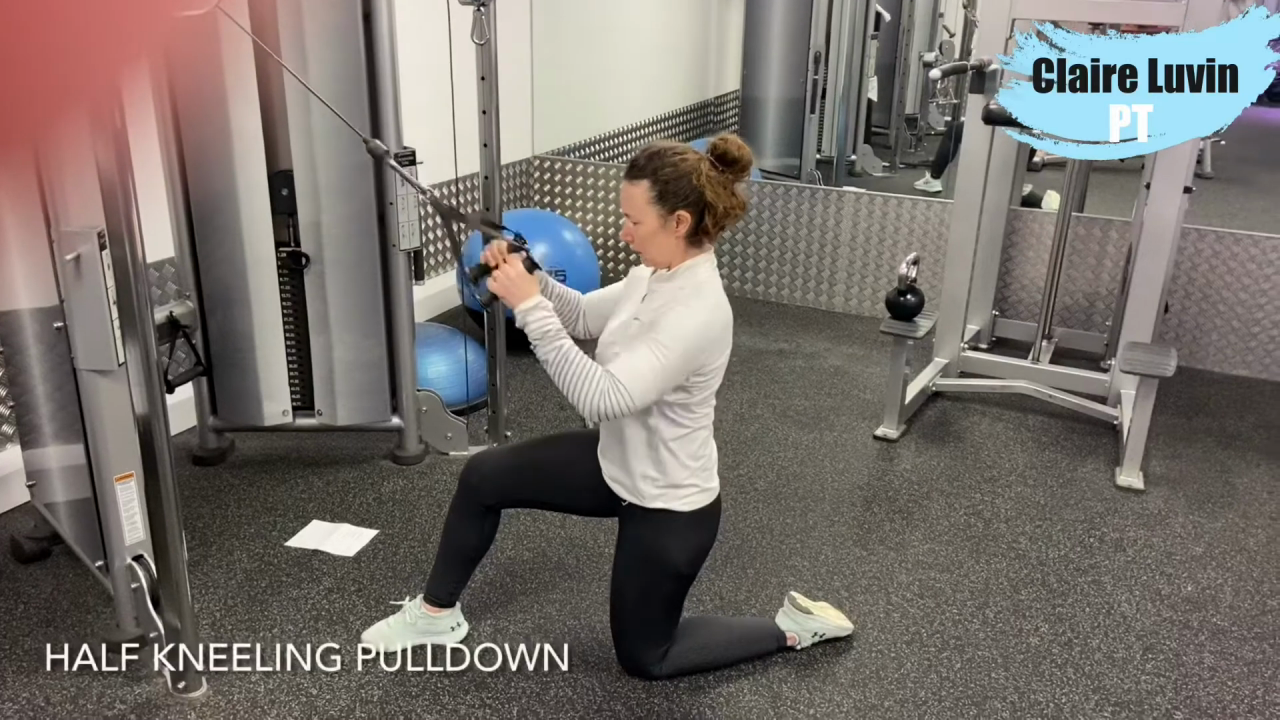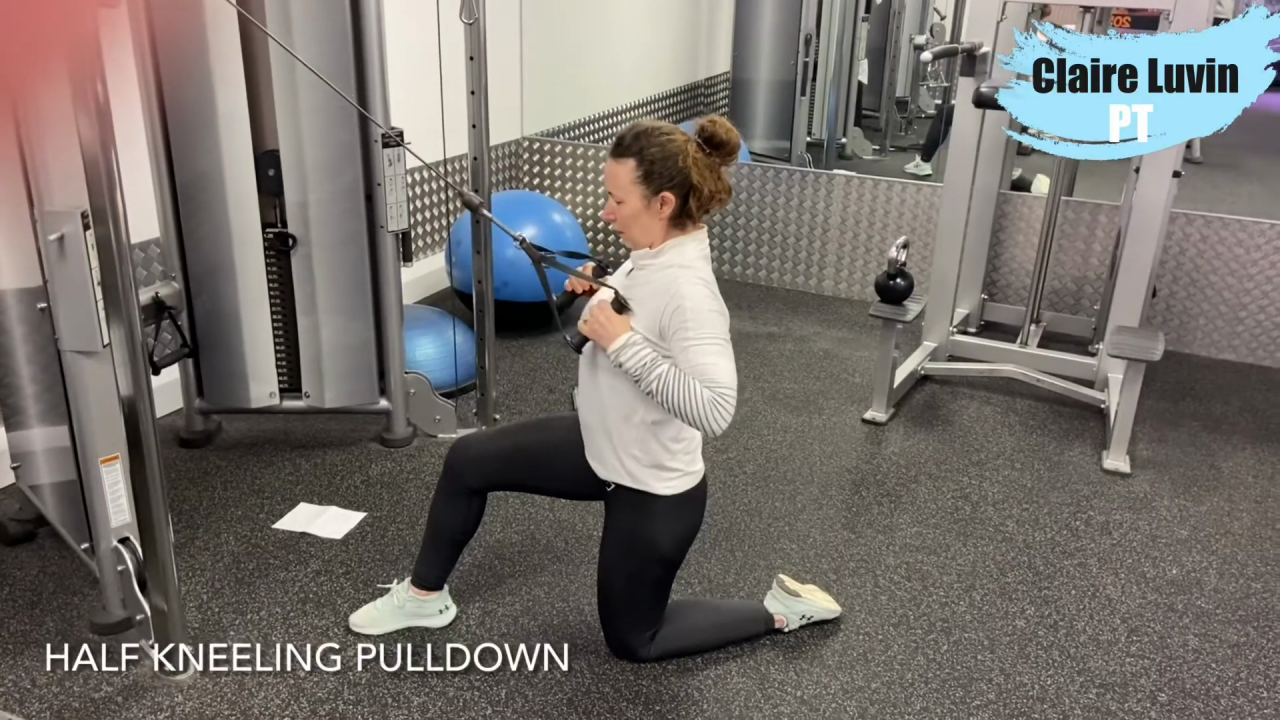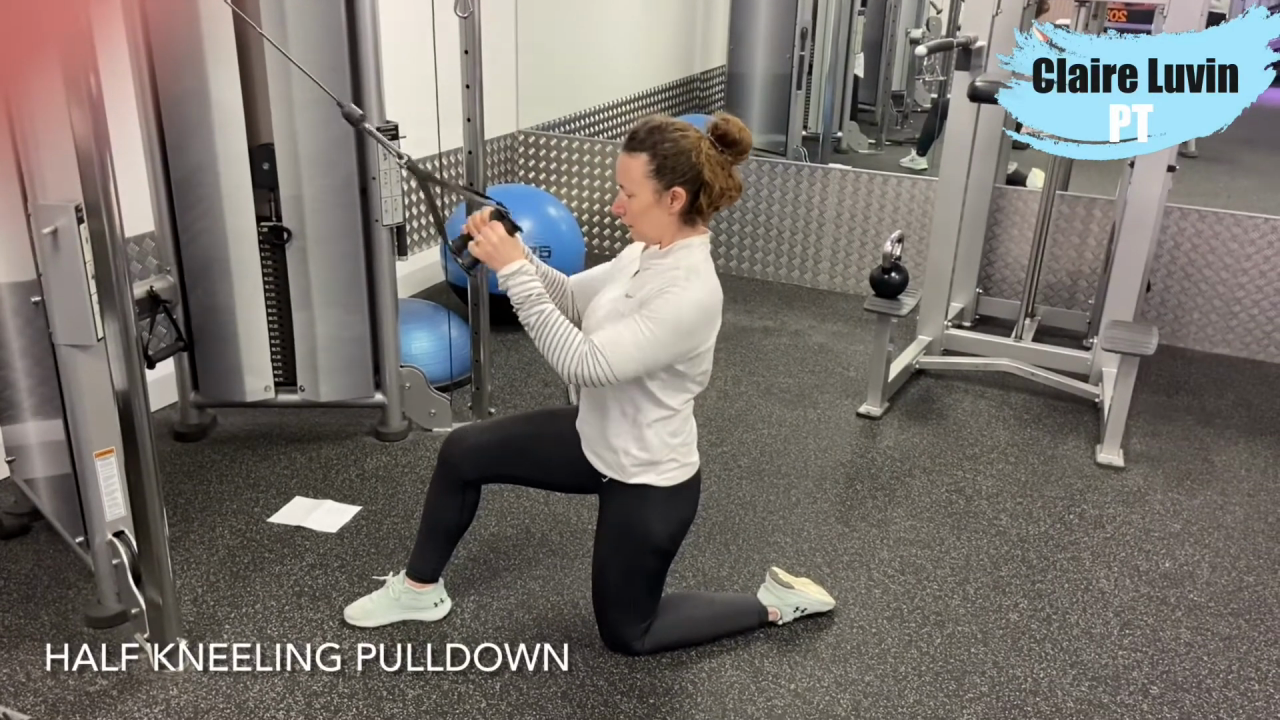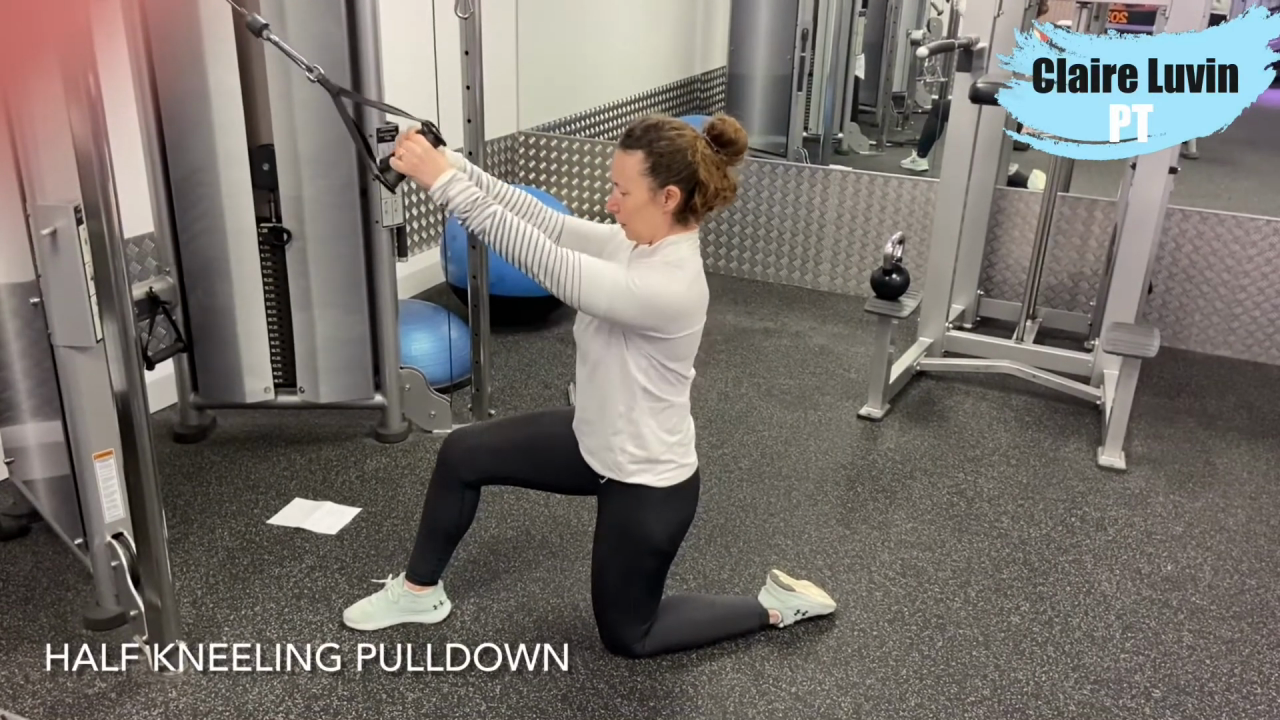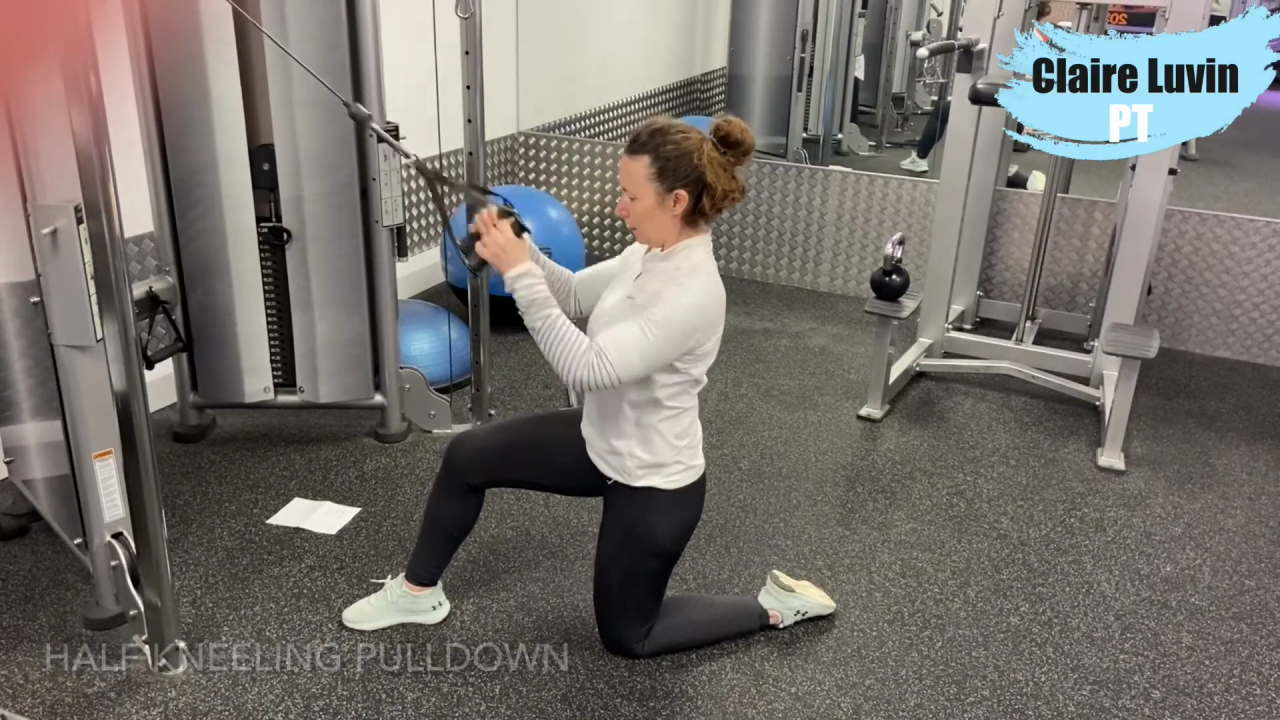
dt=1s
person 1, frame 1
left shoulder: (697, 312)
right shoulder: (663, 270)
left elbow: (600, 401)
right elbow: (591, 315)
left wrist: (532, 310)
right wrist: (532, 281)
left hip: (669, 503)
right hip: (619, 463)
left knee: (643, 655)
right knee: (483, 477)
left ankle: (794, 626)
right ankle: (437, 613)
person 1, frame 2
left shoulder: (688, 289)
right shoulder: (655, 253)
left elbow: (713, 411)
left wrist: (622, 342)
right wrist: (600, 293)
left hip: (655, 488)
right hip: (602, 446)
left knee: (632, 638)
right knee: (468, 461)
left ankle: (783, 611)
right ankle: (425, 596)
person 1, frame 3
left shoulder: (690, 294)
right shoulder: (651, 251)
left elbow: (579, 361)
right elbow: (573, 298)
left wrist: (510, 270)
right wrist: (514, 254)
left hip: (649, 481)
right hip: (599, 437)
left knee: (625, 632)
right knee: (462, 452)
left ankle: (776, 604)
right ankle: (419, 589)
person 1, frame 4
left shoulder: (670, 286)
right shoulder: (642, 242)
left elbow: (544, 260)
right elbow: (546, 221)
left wrist: (444, 183)
right wrist: (449, 164)
left hip: (648, 482)
right hip: (596, 439)
left knee: (626, 634)
right knee: (462, 454)
left ankle: (776, 606)
right ankle: (419, 591)
person 1, frame 5
left shoulder: (691, 294)
right shoulder: (657, 250)
left elbow: (584, 369)
right elbow: (577, 296)
left wrist: (518, 274)
right wrist: (525, 258)
left hip: (654, 483)
right hip: (603, 442)
left knee: (626, 635)
right knee: (468, 456)
left ankle: (776, 607)
right ankle: (418, 591)
